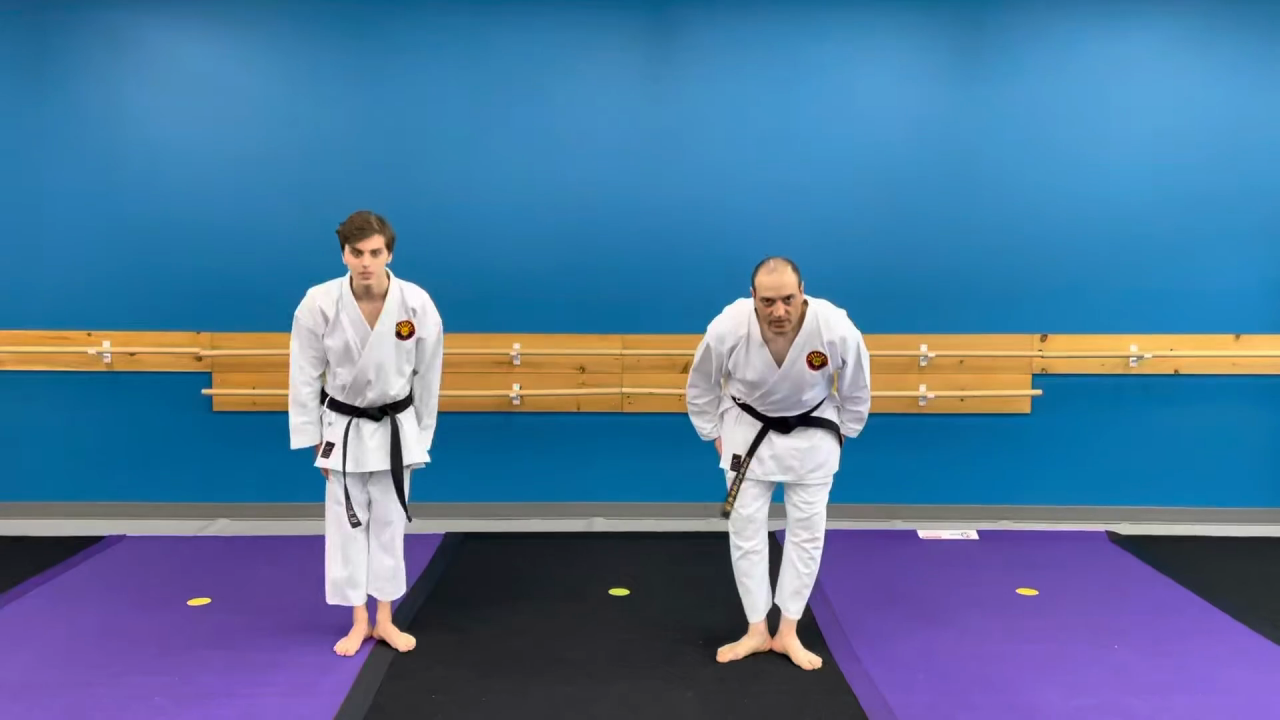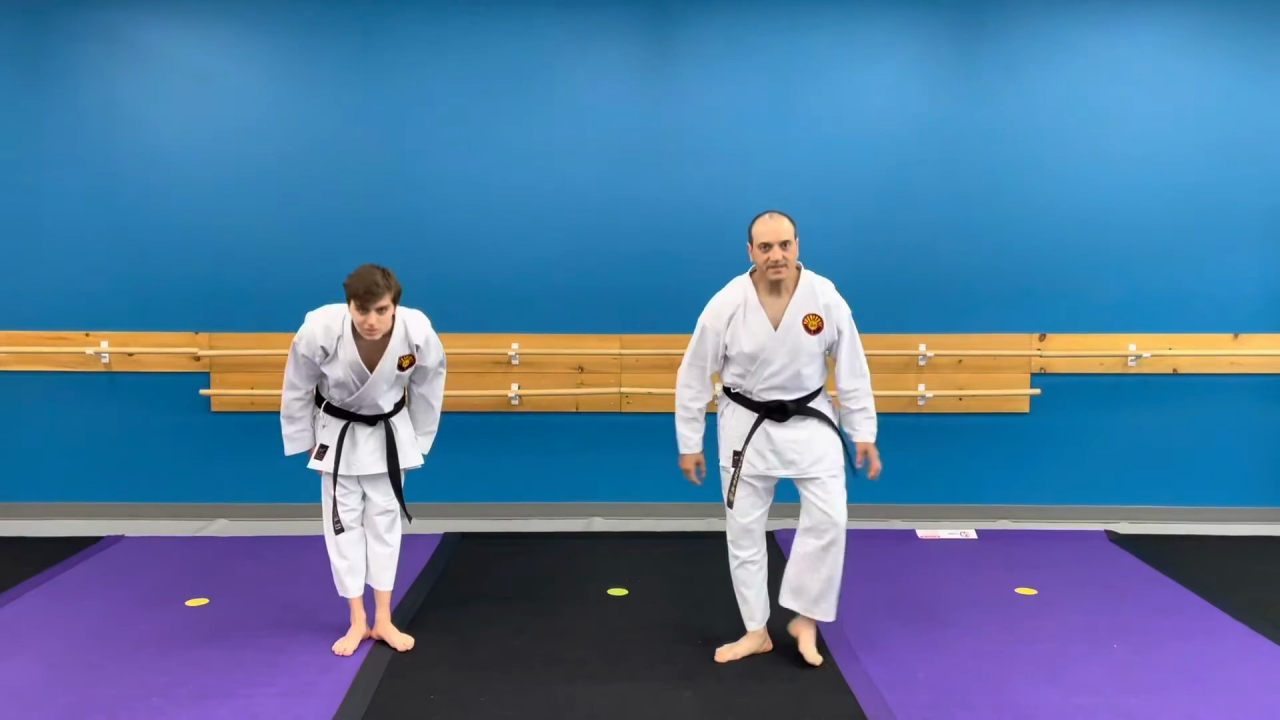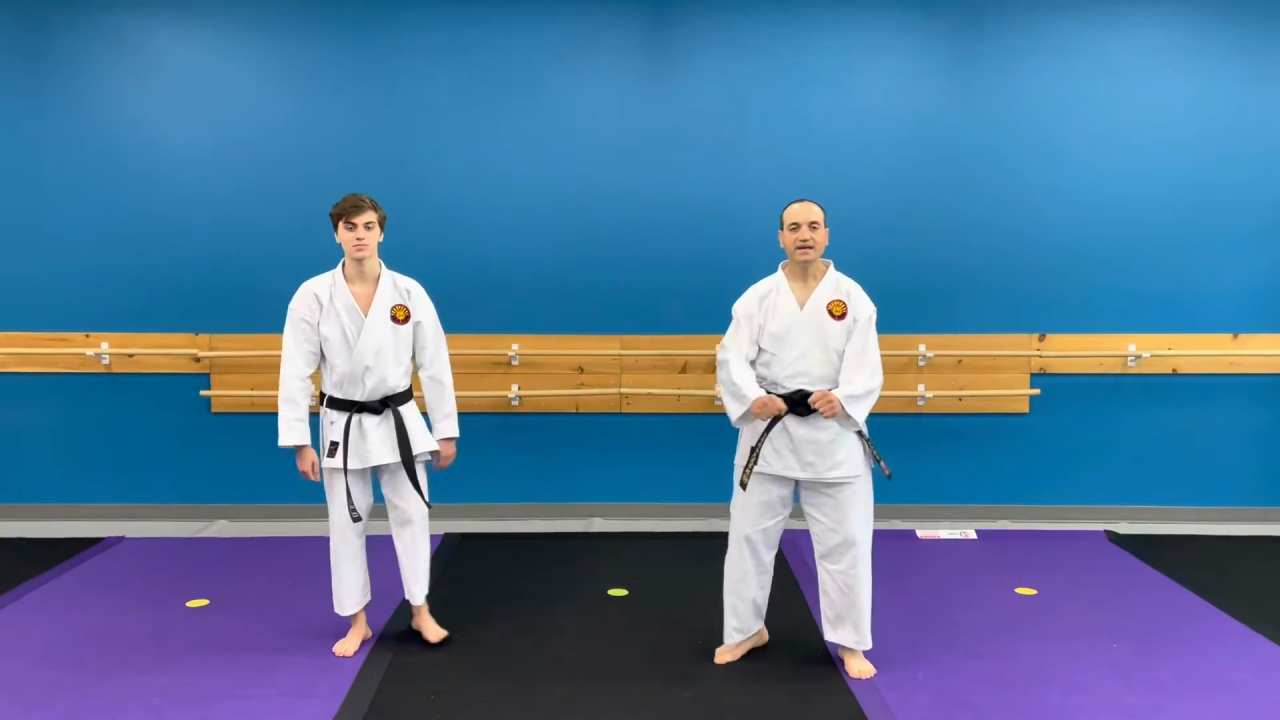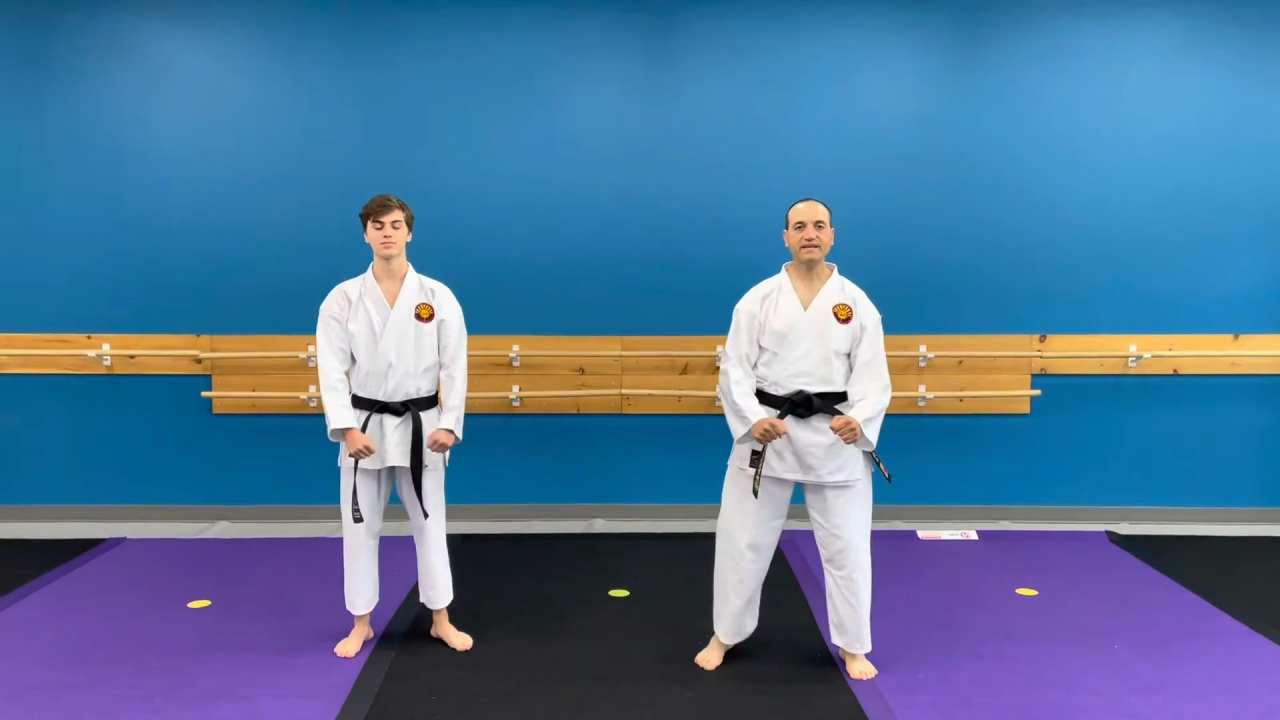
dt=0.5s
person 1, frame 1
left shoulder: (837, 330)
right shoulder: (727, 329)
left elbow: (856, 388)
right elbow: (701, 384)
left wrist: (843, 433)
right wrist: (715, 432)
left hip: (811, 432)
right hip: (749, 429)
left knee: (807, 529)
right knee: (747, 528)
left ankle: (788, 631)
right ankle: (757, 629)
person 1, frame 2
left shoulder: (826, 299)
right shoulder: (725, 306)
left elbow: (852, 372)
right elbow: (694, 376)
left wrist: (863, 433)
right wrist: (690, 443)
left hip: (807, 425)
right hip: (745, 426)
left knee: (826, 521)
right knee: (744, 531)
left ankle: (804, 620)
right ankle: (756, 631)
person 1, frame 3
left shoulder: (852, 297)
right shoulder: (757, 297)
left elbow: (866, 367)
right elbow: (731, 357)
left wrist: (841, 399)
right wrist: (753, 398)
left hip: (833, 433)
right hip: (768, 429)
left knee: (846, 542)
right knee: (749, 534)
left ankle: (850, 643)
right ankle: (749, 629)
person 1, frame 4
left shoulder: (856, 302)
right shoulder: (759, 298)
left elbow: (873, 375)
right elbow: (734, 367)
left wrist: (860, 419)
right wrist: (753, 420)
left hip: (834, 436)
right hip: (767, 431)
left knee: (847, 545)
right knee: (742, 539)
left ankle: (851, 644)
right ankle: (725, 634)
person 2, frame 1
left shoulder: (417, 303)
right shoulder: (318, 303)
left elbow: (427, 373)
right elbow: (305, 375)
left wrist: (421, 435)
right wrist: (312, 435)
left hip: (394, 426)
right hip: (342, 427)
left knee: (389, 521)
right knee: (346, 522)
left ankle: (384, 619)
right ankle: (359, 621)
person 2, frame 2
left shoulder: (418, 332)
right shoulder: (318, 330)
left elbow: (428, 387)
right elbow: (296, 392)
left wrist: (418, 442)
right wrist: (305, 442)
left hip: (388, 430)
right hip: (337, 430)
left knee: (384, 519)
right knee: (343, 520)
left ankle: (383, 619)
right ankle: (358, 621)
person 2, frame 3
left shoulder: (410, 292)
right shoulder: (312, 296)
left elbow: (434, 364)
right elbow: (296, 370)
left wrist: (446, 429)
right wrist: (301, 442)
left hip: (398, 421)
right hip: (343, 426)
left knee: (411, 516)
right knee: (347, 525)
left ankle: (421, 611)
right ankle: (357, 623)
person 2, frame 4
left shoulder: (437, 296)
right shoulder: (342, 298)
left elbow: (454, 365)
right elbow: (331, 368)
left wrist: (449, 424)
right wrist: (348, 428)
left hip: (420, 425)
right hip: (366, 427)
left knee: (429, 523)
right knee: (360, 526)
left ankle: (441, 619)
right ankle: (361, 623)
